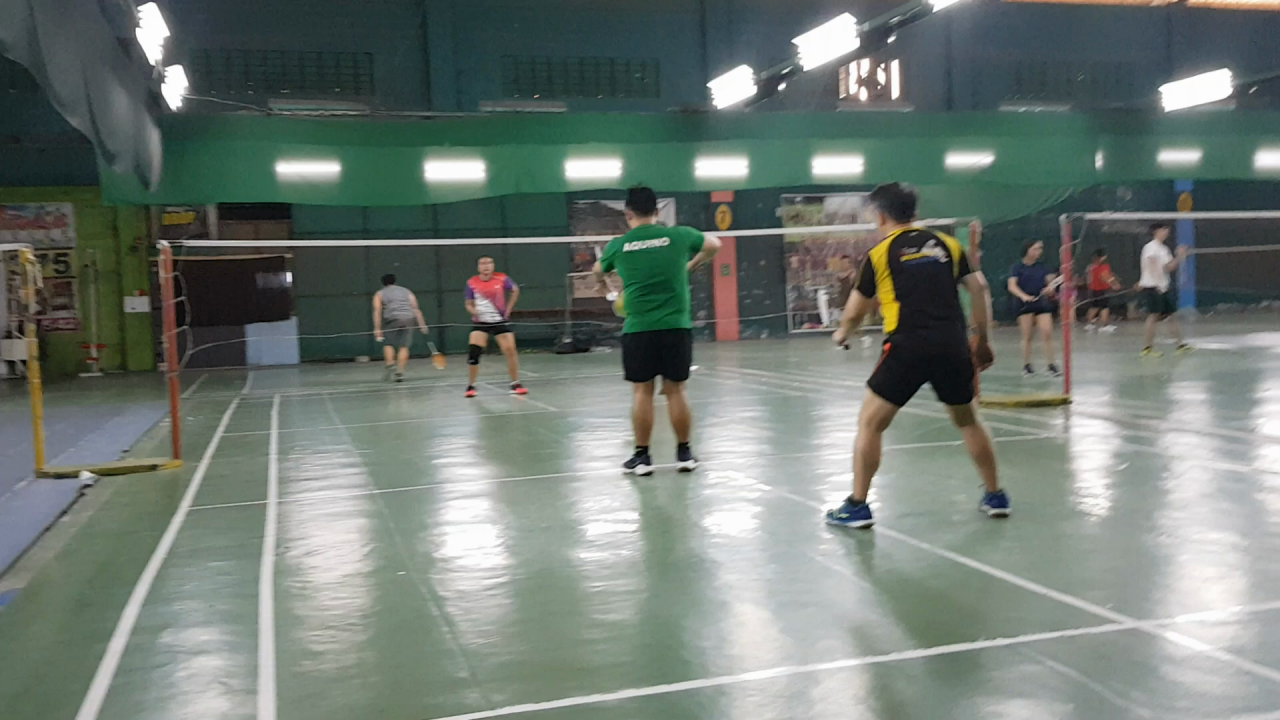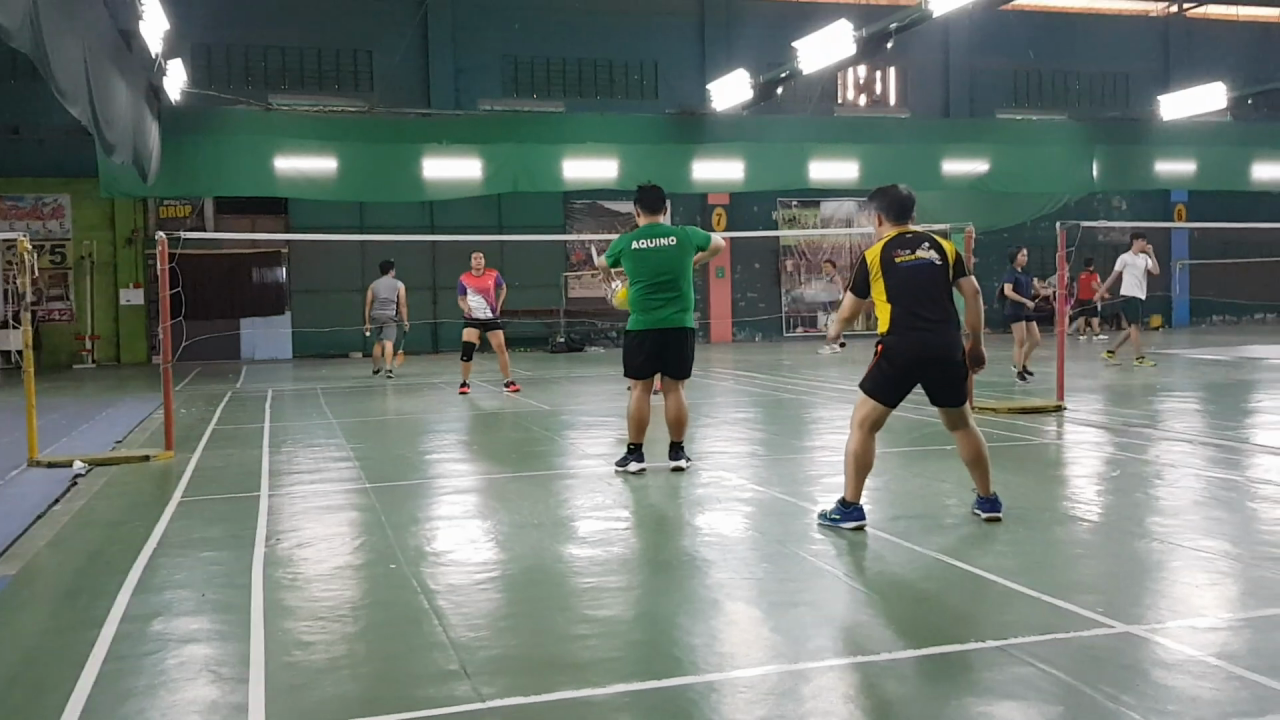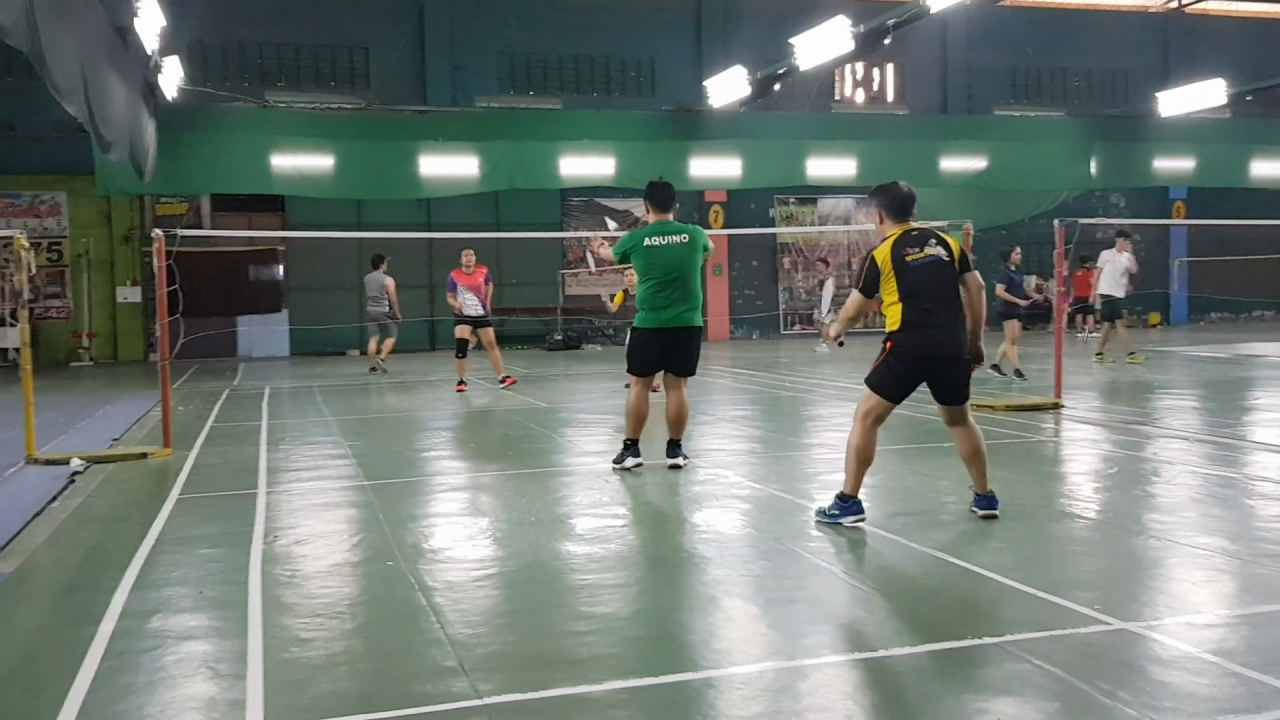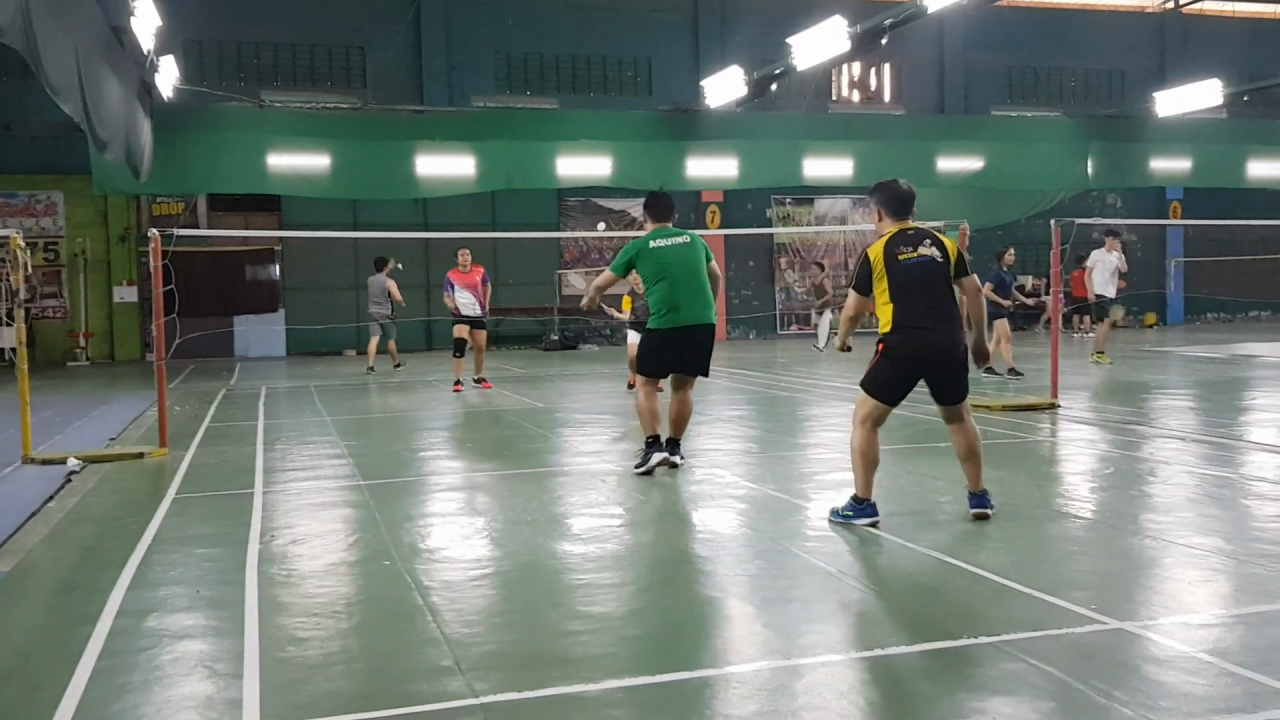
dt=0.3s
person 1, frame 1
left shoulder: (879, 255)
right shoulder: (947, 244)
left elbow: (854, 311)
right elbow: (979, 289)
left wrist: (841, 334)
right wrist: (983, 340)
left hip: (908, 348)
right hip: (953, 345)
left knee: (870, 422)
right knee: (968, 420)
left ankle: (857, 506)
right ankle: (996, 496)
person 1, frame 2
left shoulder: (874, 255)
right shoulder: (943, 247)
left elbow: (849, 311)
right elbow: (973, 293)
left wrist: (834, 331)
right wrist: (976, 344)
left hip: (900, 349)
right hip: (946, 348)
left knee: (863, 424)
right knee: (961, 424)
left ankle: (850, 507)
right ankle: (988, 500)
person 1, frame 3
left shoulder: (881, 254)
right shoulder: (947, 243)
left elbow: (854, 311)
right elbow: (976, 289)
left wrist: (836, 329)
right wrist: (975, 340)
left hip: (908, 347)
right hip: (952, 346)
left knee: (866, 418)
right knee: (960, 420)
left ankle: (849, 501)
right ankle: (984, 497)
person 1, frame 4
left shoulder: (875, 253)
right shoulder: (944, 244)
left elbow: (853, 311)
right elbow: (974, 292)
left wrist: (842, 339)
right wrist: (979, 340)
left hip: (902, 347)
right hip: (948, 345)
left knee: (865, 420)
right knee: (958, 419)
left ankle: (862, 504)
right ankle: (978, 496)
person 2, frame 1
left shoulder: (619, 245)
right shoulder: (679, 236)
left elbow: (597, 271)
right elbow: (715, 245)
left wrist: (603, 284)
right wrist: (692, 266)
left hip: (639, 329)
right hip: (677, 327)
left knee: (642, 391)
right knee: (676, 390)
left ankle: (642, 456)
right ankle: (685, 454)
person 2, frame 2
left shoulder: (626, 242)
right shoulder: (686, 236)
left elbow: (603, 264)
right elbow: (720, 244)
left wrist: (609, 274)
left hip: (642, 327)
right hip: (680, 326)
left knee: (640, 389)
right knee: (674, 389)
left ankle: (635, 454)
right ankle: (678, 453)
person 2, frame 3
left shoulder: (635, 239)
right shoulder: (695, 234)
left elbow: (608, 255)
right elbow: (708, 253)
left wrist: (598, 247)
left hip: (650, 324)
right hip: (689, 323)
left knee: (639, 385)
right knee: (677, 386)
left ankle: (631, 449)
right ankle: (675, 450)
person 2, frame 4
left shoulder: (638, 246)
right shoulder: (694, 240)
left elbow: (601, 284)
right elbow: (716, 277)
left wrist: (590, 296)
right wrist: (711, 302)
left hip: (664, 325)
right hip: (703, 323)
left knee: (646, 386)
right knee: (683, 387)
left ankle: (654, 447)
right ankle: (674, 447)
